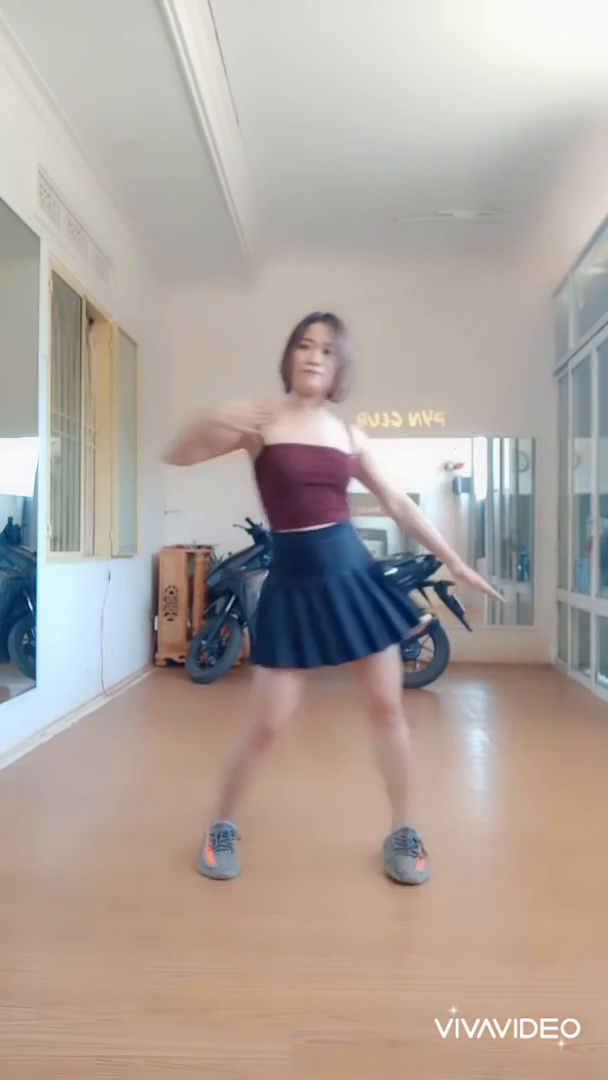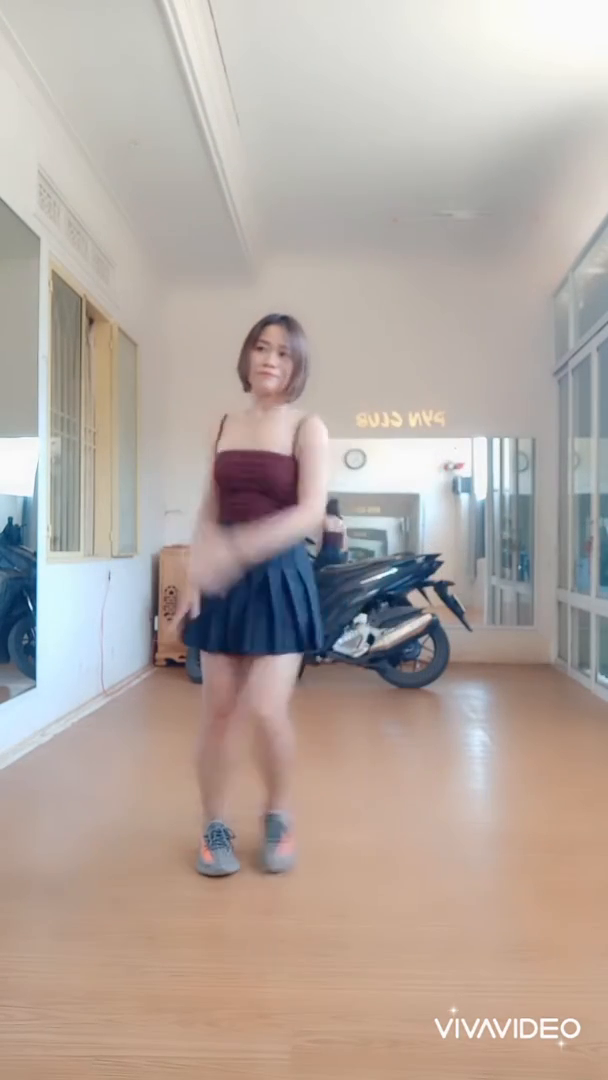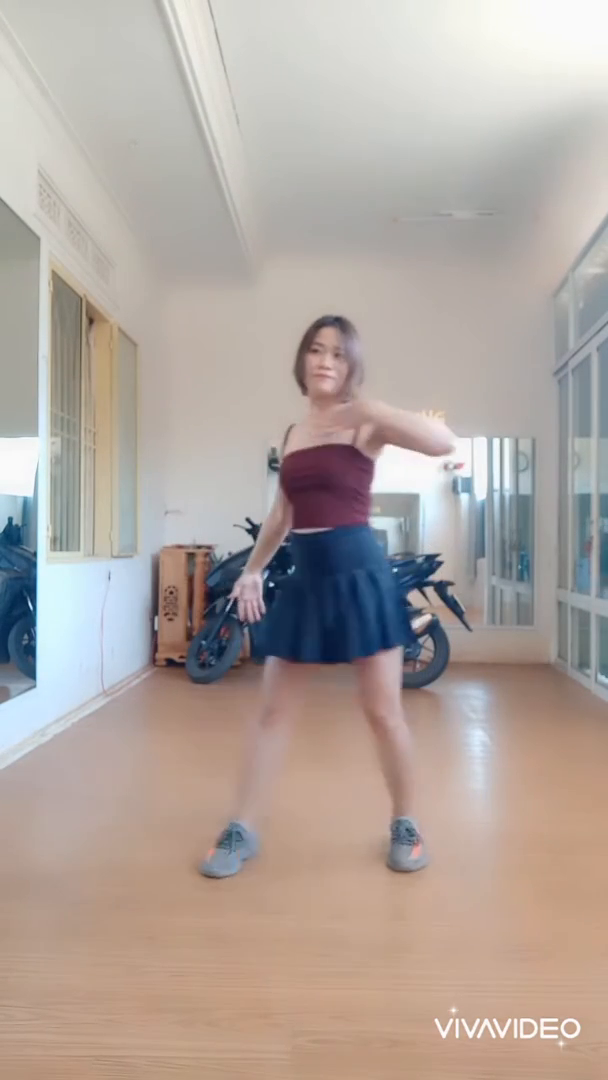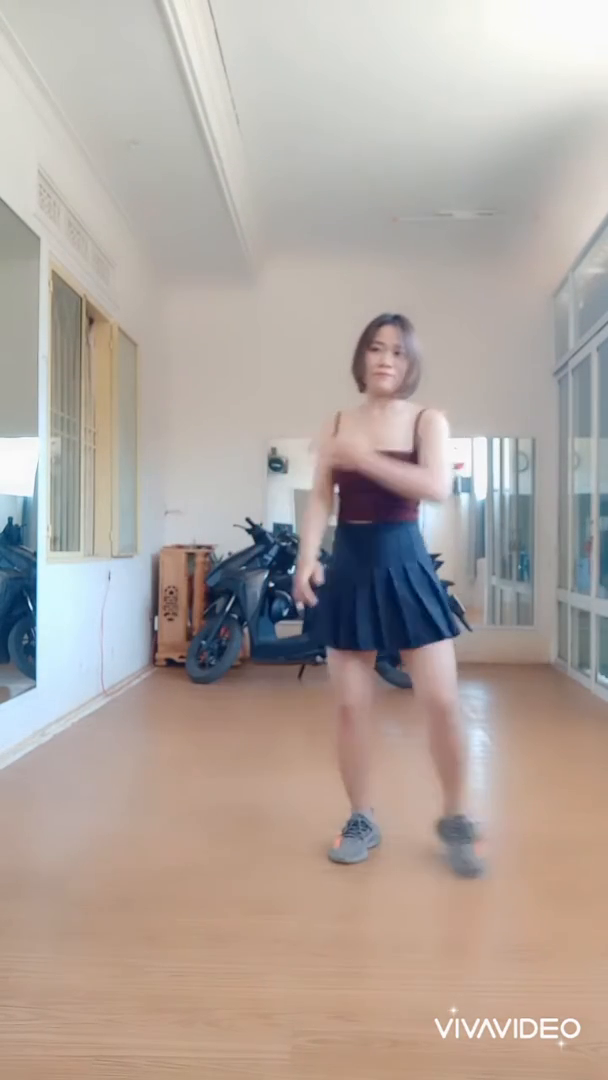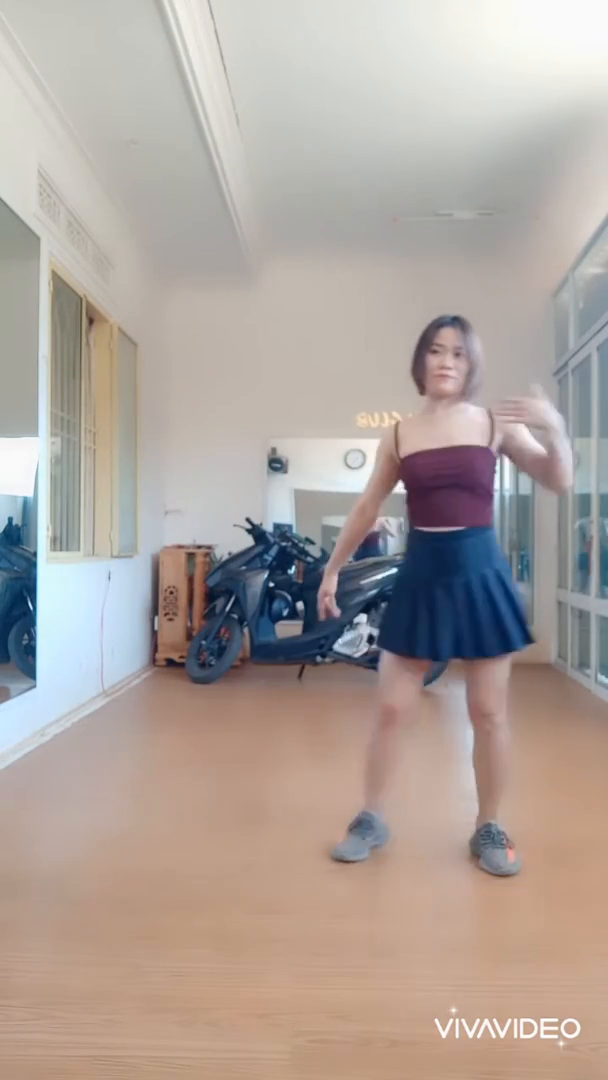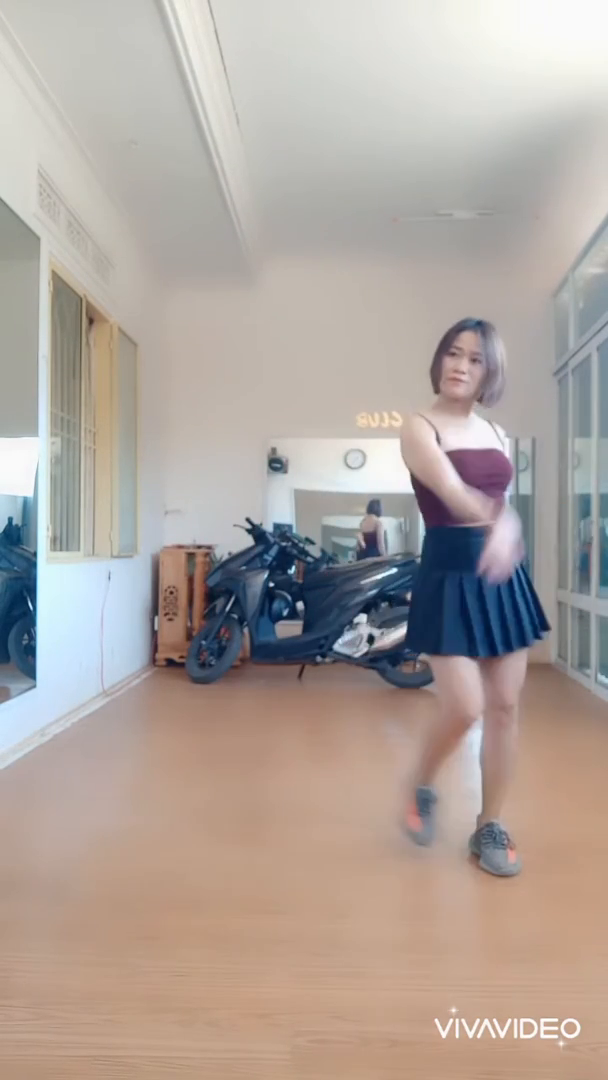
dt=0.5s
person 1, frame 1
left shoulder: (349, 435)
right shoulder: (258, 420)
left elbow: (397, 503)
right elbow: (178, 454)
left wrist: (454, 562)
right wrist: (214, 421)
left hip: (353, 575)
right hip: (293, 583)
left knee: (387, 708)
right knee: (267, 724)
left ankle: (402, 833)
right ankle: (221, 825)
person 1, frame 2
left shoulder: (308, 428)
right shoulder: (223, 425)
left elbow: (311, 512)
right elbow: (210, 511)
left wrist: (242, 549)
right wrist: (196, 571)
left hip: (281, 577)
right hip: (224, 583)
left knee: (266, 712)
right knee: (219, 711)
left ankle: (277, 816)
right ankle: (215, 826)
person 1, frame 3
left shoulder: (366, 424)
right shoulder: (293, 433)
left elbow: (442, 441)
left wrist: (374, 409)
right wrist: (252, 570)
left hip: (360, 575)
right hip: (305, 580)
left knee: (383, 713)
right knee: (272, 711)
left ankle: (404, 824)
right ankle: (241, 830)
person 1, frame 4
left shoulder: (425, 420)
right shoulder: (338, 425)
left elbow: (437, 488)
right elbow: (319, 498)
left wrist: (364, 459)
right wrist: (307, 557)
left hip: (404, 569)
right hip: (348, 572)
left knee: (443, 702)
right knee: (351, 708)
left ankle: (454, 817)
right ankle: (361, 821)
person 1, frame 5
left shoulder: (495, 422)
right shoulder: (399, 434)
left elbow: (558, 480)
right elbow: (366, 508)
left wrist: (552, 426)
right wrist: (332, 571)
left hip: (480, 575)
right hip: (421, 576)
left knee: (489, 714)
right knee: (393, 708)
left ankle: (489, 828)
right ankle: (371, 819)
person 1, frame 6
left shoulder: (494, 433)
right shoulder: (419, 427)
right elbow: (451, 491)
right wrist: (495, 523)
left hip: (506, 575)
right hip: (453, 576)
left knee: (504, 707)
right knee: (465, 708)
left ankle: (490, 828)
right ankle: (420, 788)
